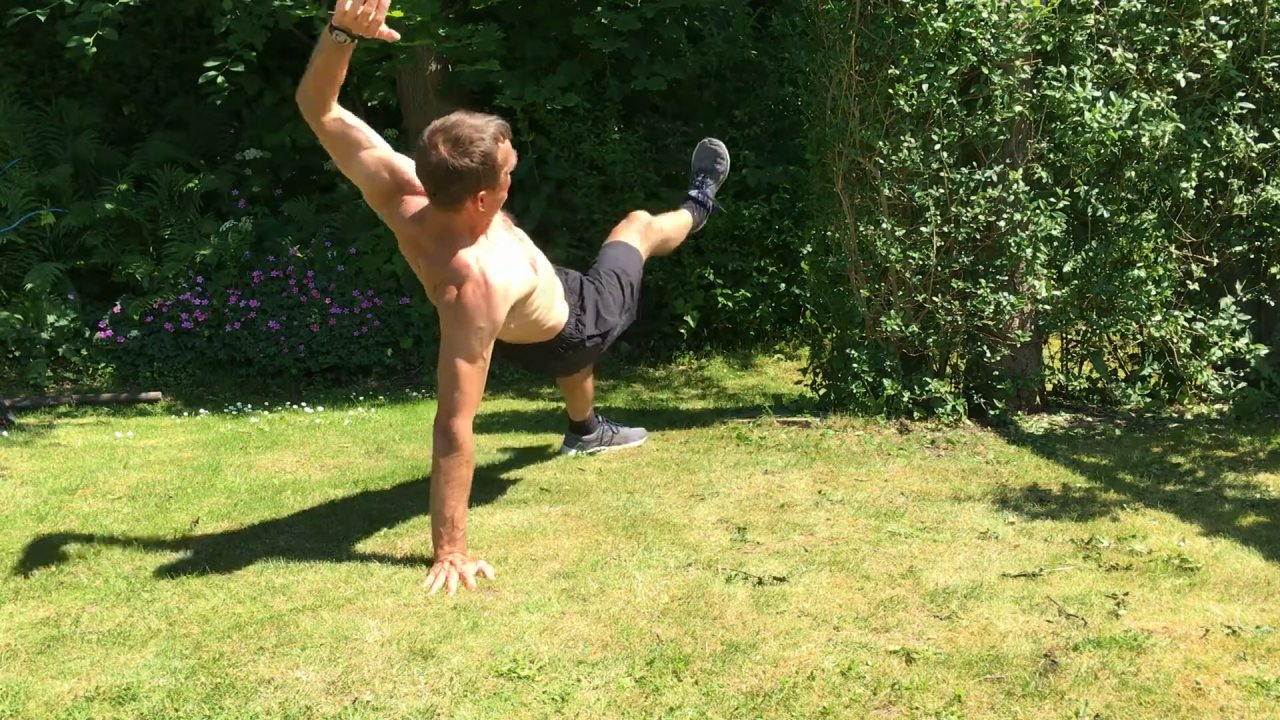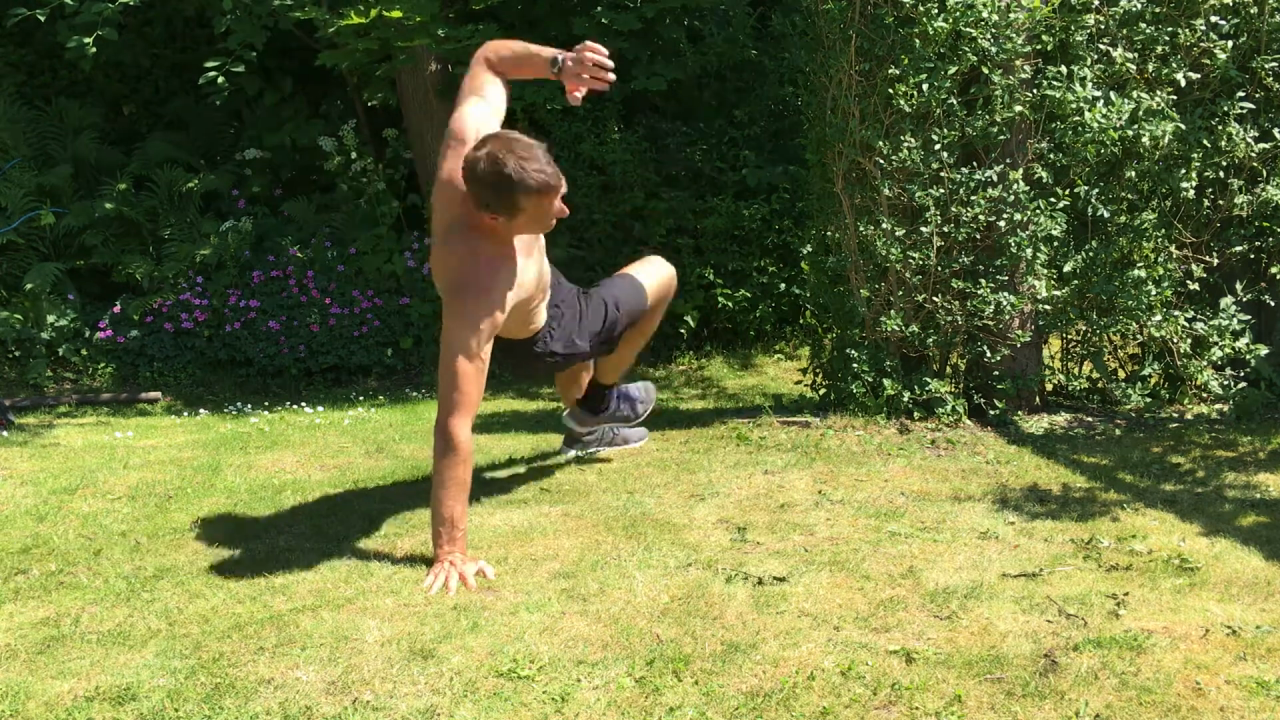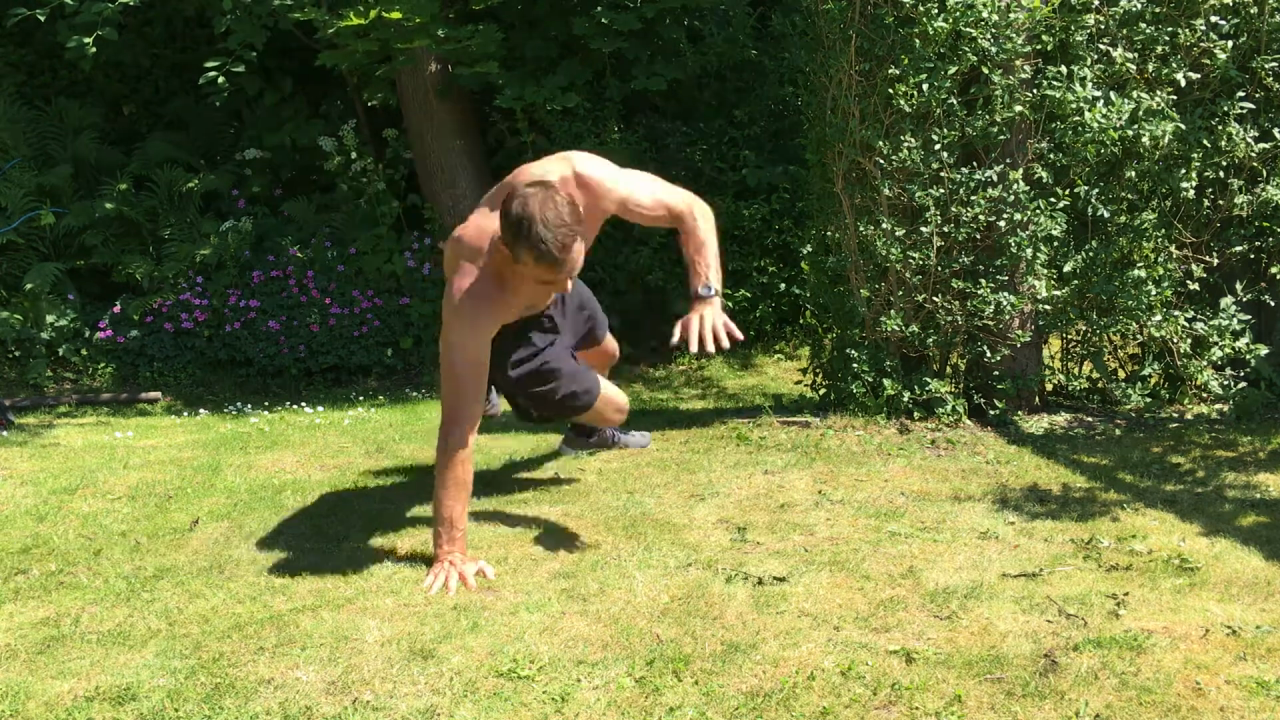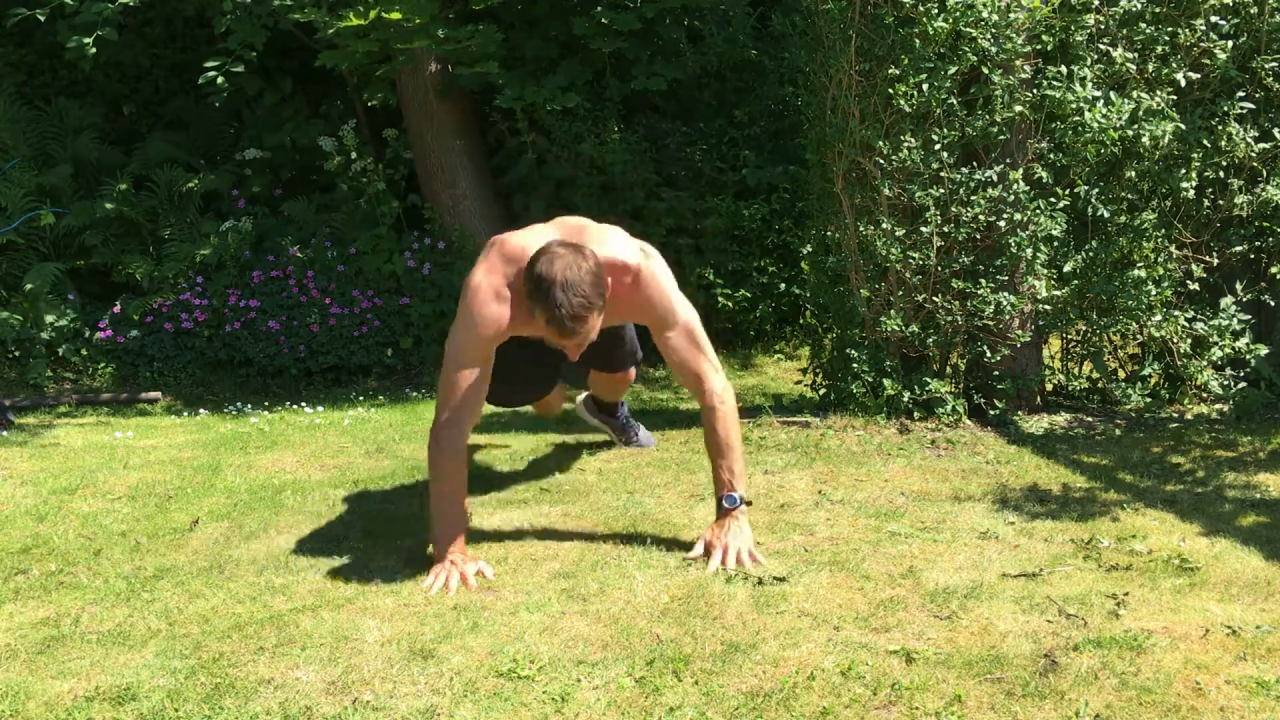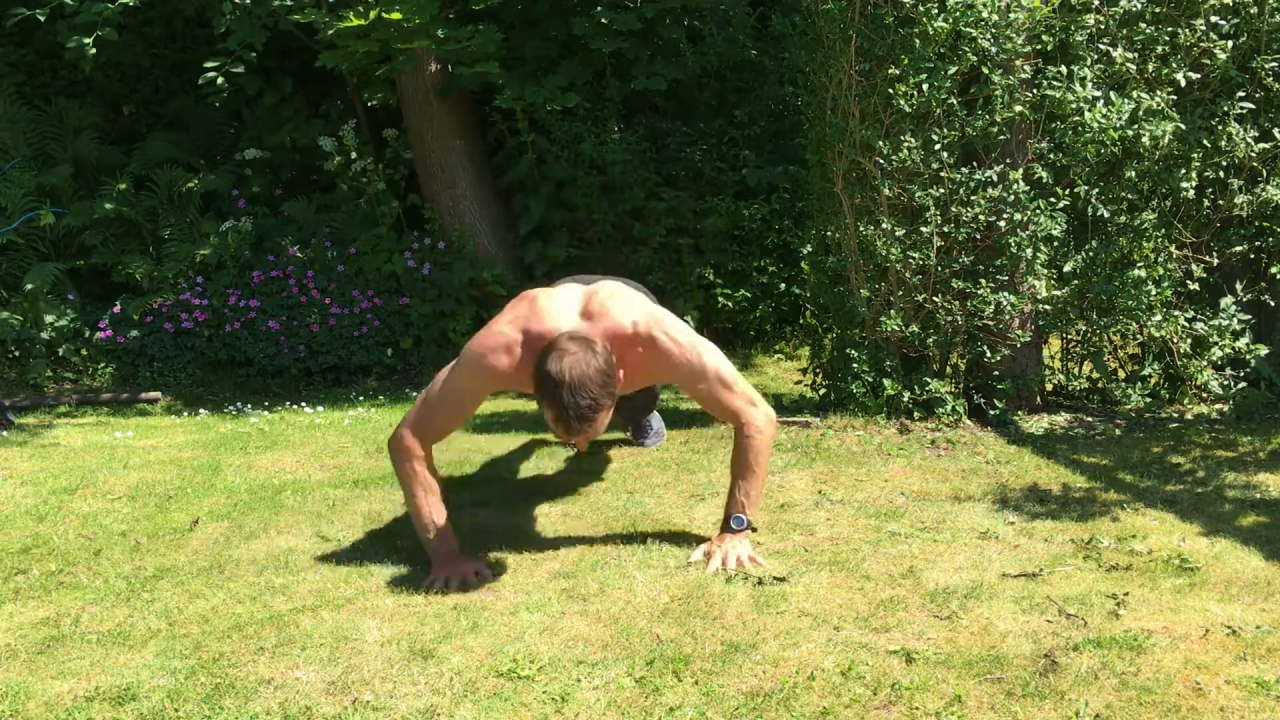
dt=0.2s
person 1, frame 1
left shoulder: (402, 194)
right shoulder: (474, 285)
left elbow: (319, 111)
right elbow: (456, 425)
right wrist: (449, 553)
left hip: (516, 337)
right hip: (567, 328)
right knee: (638, 226)
left ankle: (585, 429)
right ankle: (695, 208)
person 1, frame 2
left shoulder: (466, 159)
right shoulder: (475, 284)
left elbow: (487, 58)
right elbow: (457, 424)
left wrist: (559, 63)
right wrist: (448, 550)
left hip: (536, 293)
right hip: (531, 333)
left knee: (578, 329)
right knee: (659, 274)
left ankle: (590, 428)
right ankle: (602, 399)
person 1, frame 3
left shoulder: (583, 181)
right shoulder: (470, 289)
left elbow: (693, 209)
right elbow: (457, 427)
left wrist: (705, 295)
right wrist: (450, 548)
right hip: (507, 334)
left knee: (602, 351)
right knee: (613, 409)
left ankle: (590, 433)
right ankle: (488, 387)
person 1, frame 4
left shoulder: (636, 272)
right shoulder: (491, 302)
left elbow: (713, 389)
right elbow: (450, 428)
left wrist: (731, 512)
right wrist: (450, 549)
left knee: (616, 380)
right knee: (547, 402)
left ankle: (605, 408)
person 1, frame 5
left shoulder: (655, 340)
right shoulder: (502, 353)
left elbow: (756, 419)
right elbow: (406, 441)
left wrist: (736, 528)
right wrist: (443, 543)
left knee: (637, 412)
left ankle: (639, 412)
